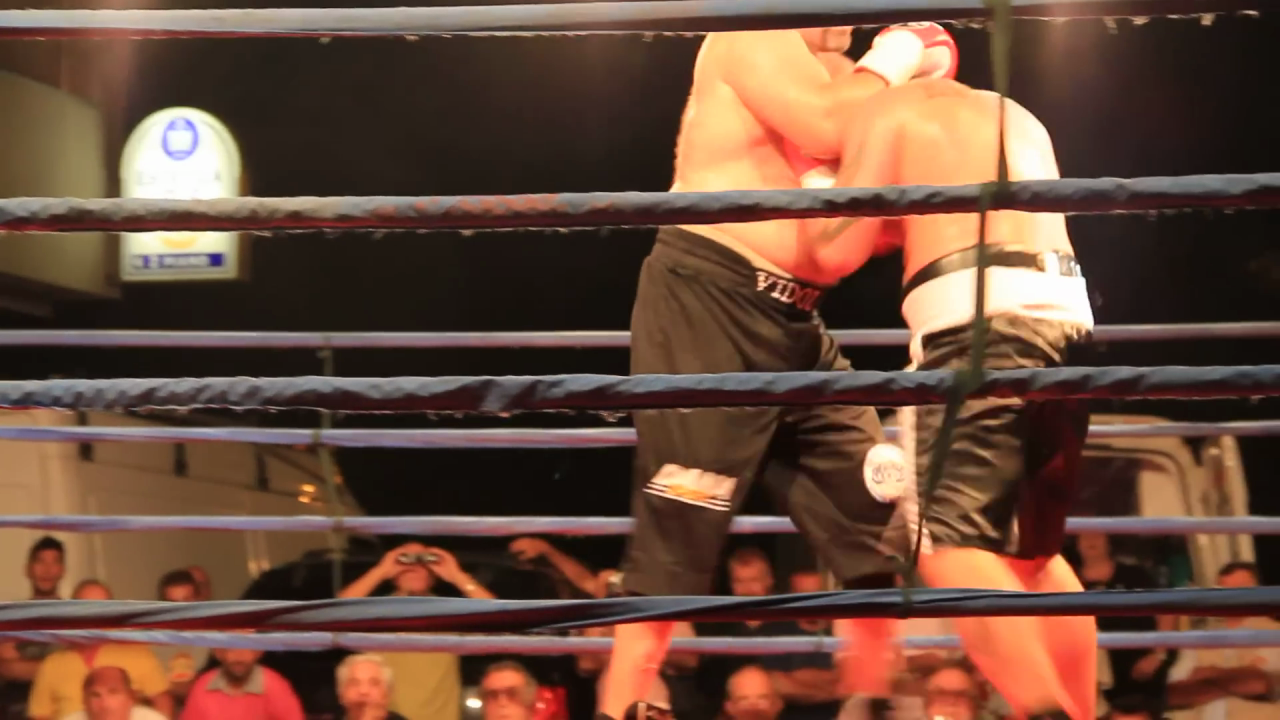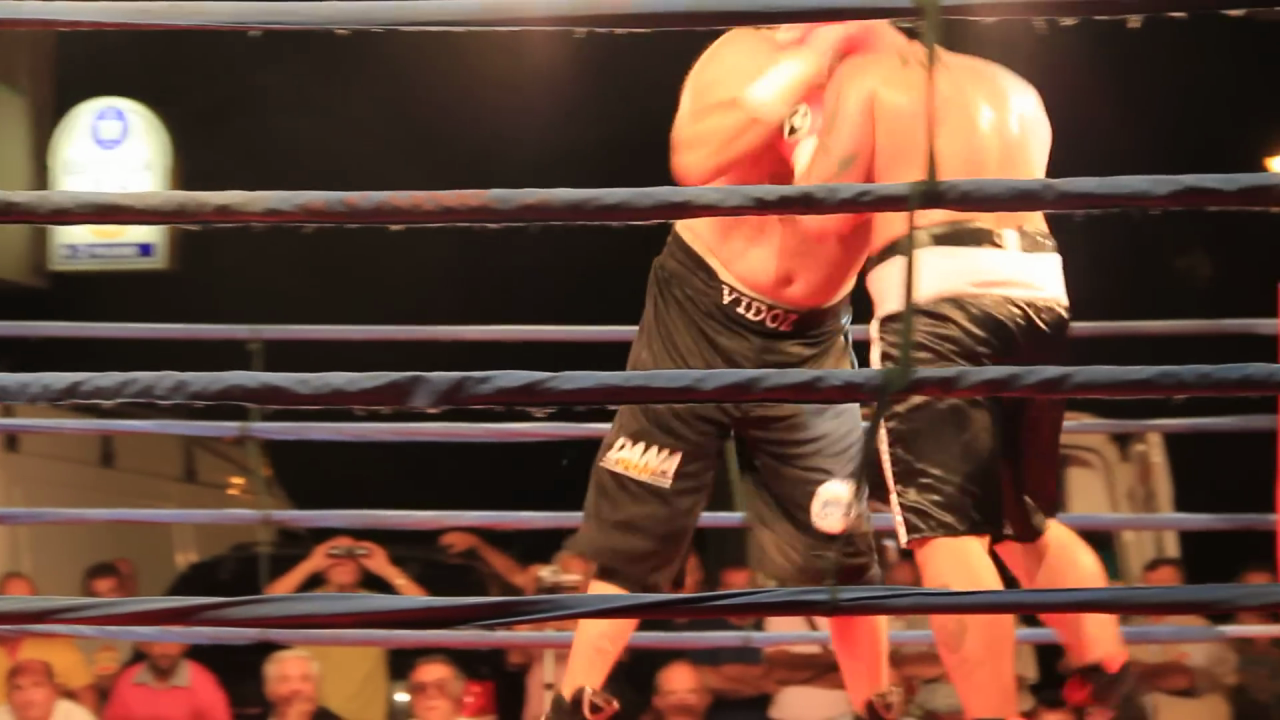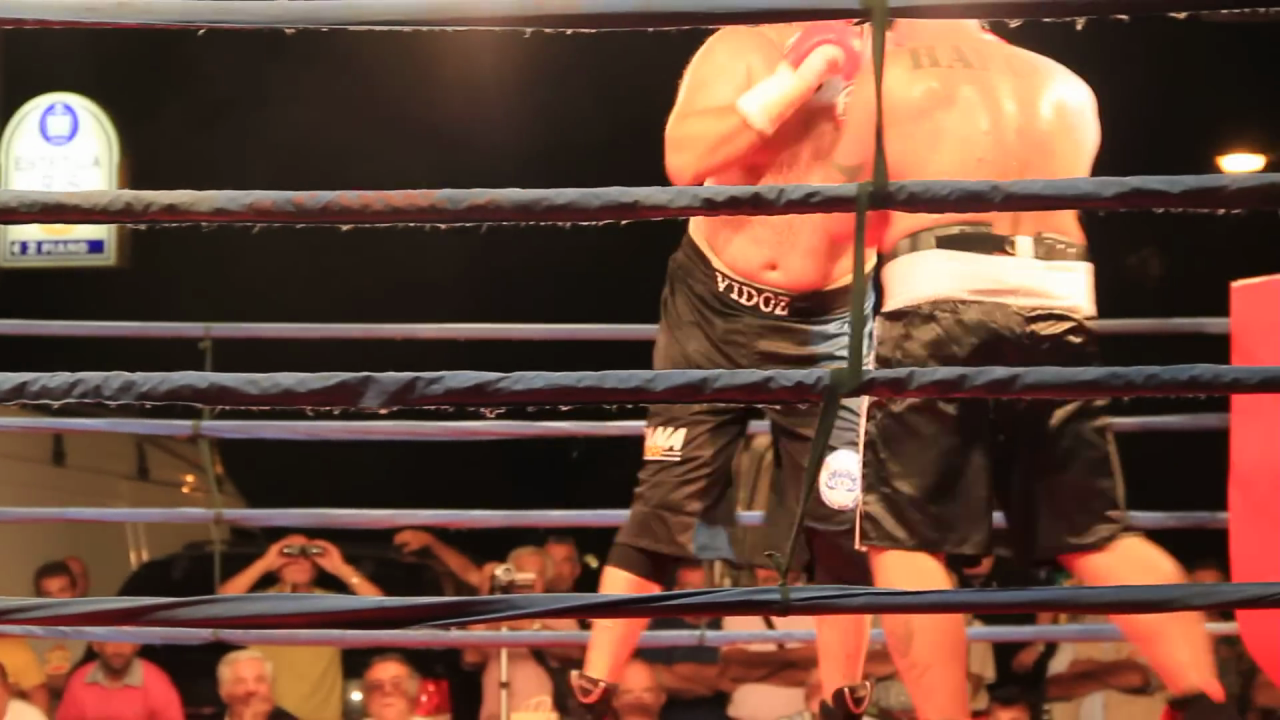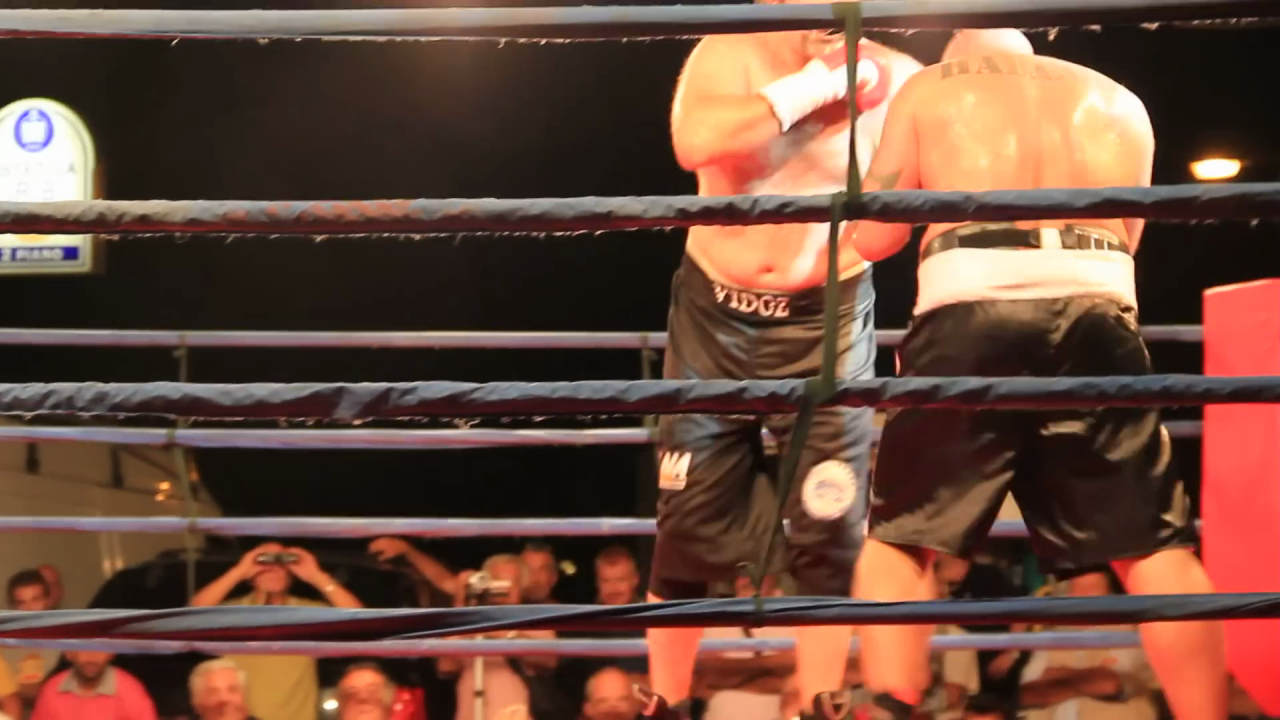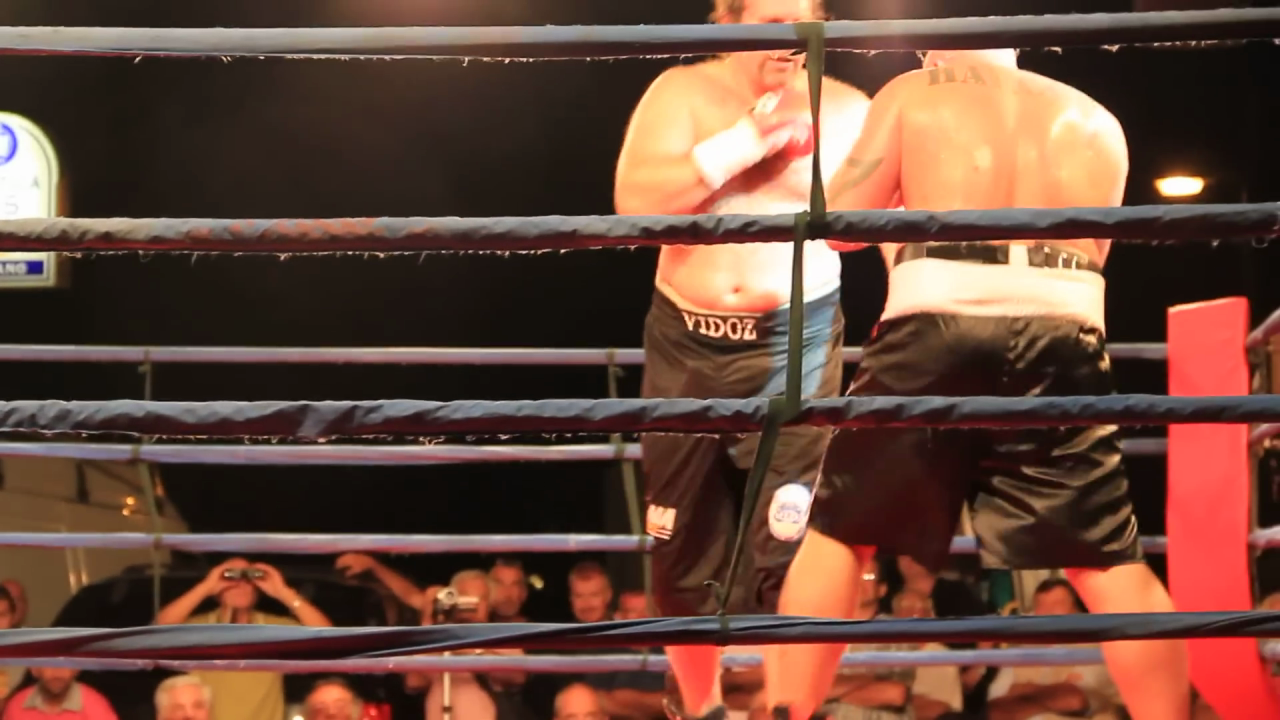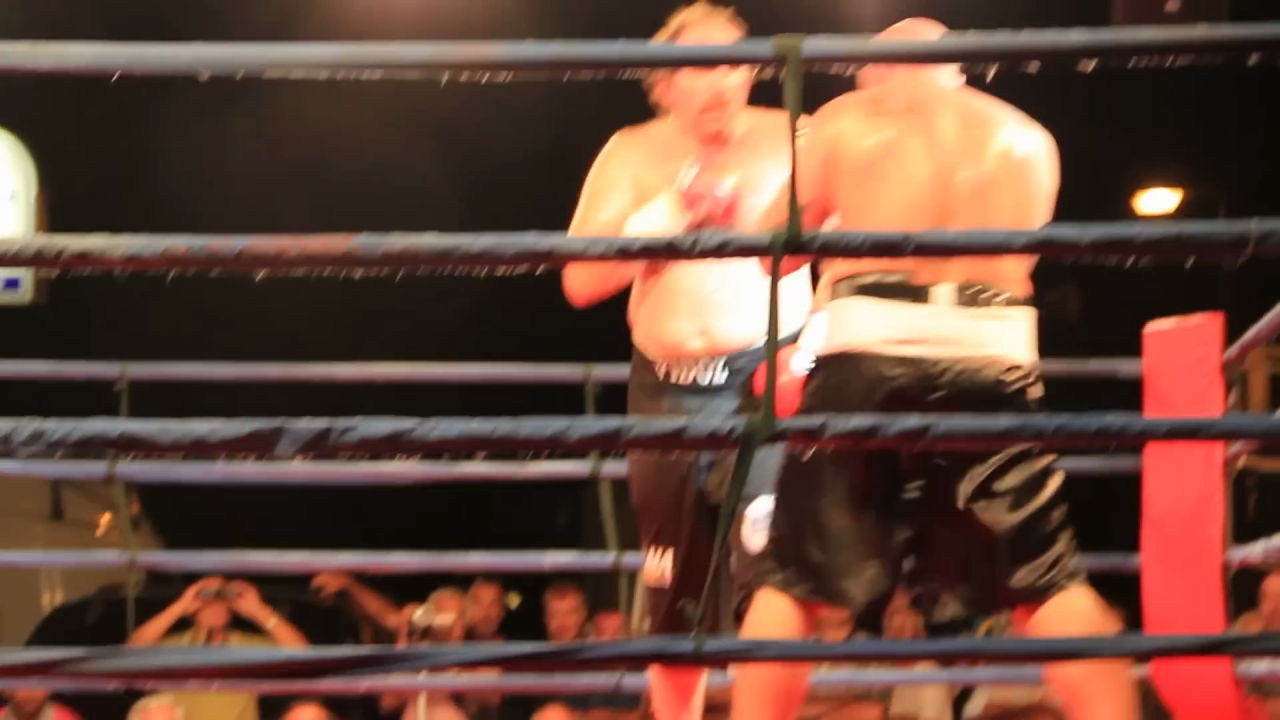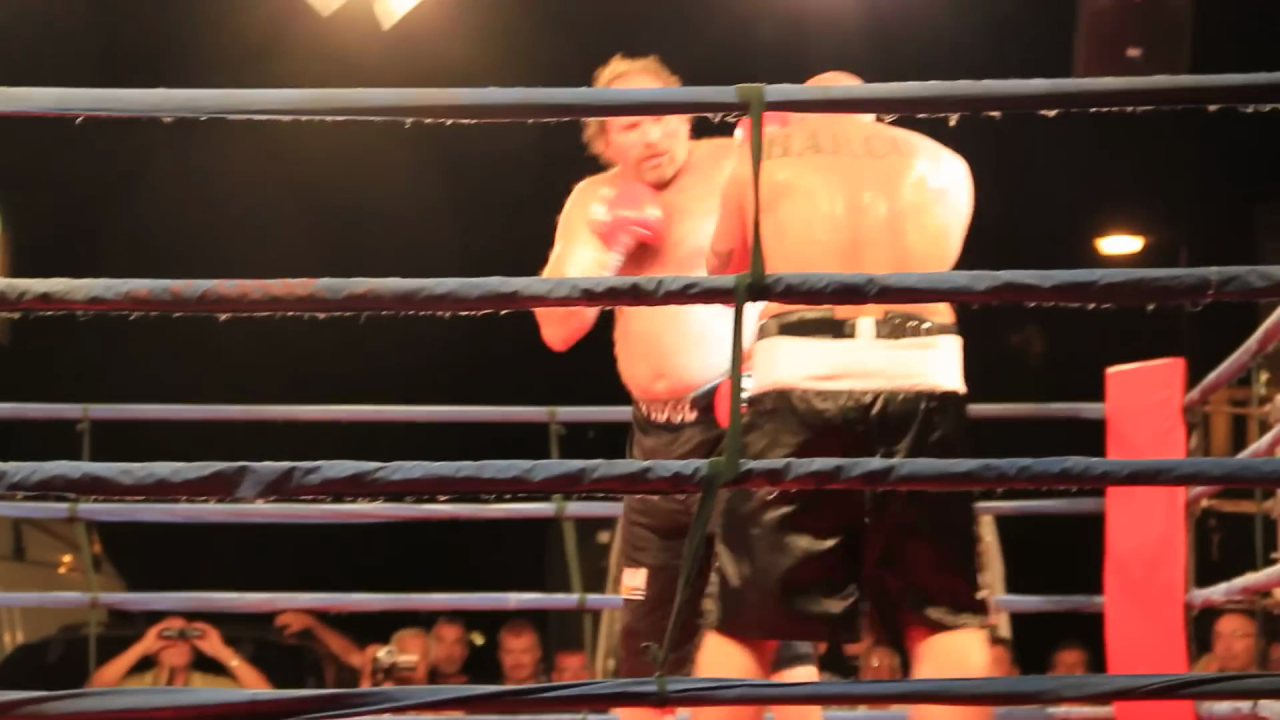
dt=0.2s
person 1, frame 1
left shoulder: (815, 69)
right shoulder: (751, 37)
right elbow: (830, 126)
right wrist: (894, 57)
left hip: (786, 319)
right hip: (708, 304)
left knee: (870, 507)
right knee: (679, 532)
person 1, frame 2
right shoulder: (749, 55)
right elbow: (694, 160)
right wrist: (803, 67)
left hip: (807, 337)
right hip: (702, 315)
left knee: (838, 534)
right knee: (639, 519)
person 1, frame 3
right shoulder: (739, 49)
right elbow: (684, 158)
right wrist: (794, 79)
left hip: (823, 323)
right hip: (711, 305)
left knee: (840, 517)
right knee: (665, 504)
person 1, frame 4
left shoulder: (894, 78)
right elbow: (697, 145)
right wrist: (814, 83)
left hip: (829, 322)
right hip: (714, 319)
left knee: (827, 525)
right knee: (689, 518)
person 1, frame 5
left shoulder: (844, 112)
right shoulder: (681, 91)
right elbow: (635, 199)
right wrist: (750, 140)
left hip: (794, 346)
right hip: (687, 347)
left knee: (788, 548)
right knee: (680, 551)
person 1, frame 6
left shoulder: (790, 143)
right shoulder: (629, 153)
right elbow: (580, 280)
right wrist: (671, 211)
left hip: (762, 386)
right hip: (667, 393)
right knee: (672, 593)
person 1, frame 7
left shoulder: (742, 169)
right shoulder: (594, 201)
right elbow: (557, 329)
right wrist: (604, 245)
right hip: (662, 431)
right knee: (646, 623)
person 2, frame 1
left shoulder: (887, 112)
right shoulder: (1010, 118)
left elbow: (835, 251)
left hip: (976, 329)
right hip: (1060, 324)
left knee: (956, 545)
right knee: (1033, 553)
person 2, frame 2
left shoulder: (863, 79)
right shoulder: (1015, 91)
left elbow: (819, 218)
left wrist: (815, 130)
left hip: (937, 306)
right hip: (1036, 302)
left knee: (947, 534)
right knee: (1025, 520)
person 2, frame 3
left shoulder: (899, 68)
right shoulder: (1068, 90)
left hip: (943, 308)
right hip: (1056, 311)
left knee: (904, 543)
right knee: (1100, 537)
person 2, frame 4
left shoulder: (931, 91)
right shoulder: (1117, 102)
left elbow: (871, 237)
left hip: (971, 311)
right hip: (1093, 311)
left knee: (898, 536)
right knee: (1152, 546)
person 2, frame 5
left shoulder: (913, 93)
right shoulder: (1096, 123)
left elbow: (840, 223)
left hip: (937, 321)
right hip: (1059, 331)
left knee: (836, 534)
right knee: (1111, 562)
person 2, frame 6
left shoulder: (847, 119)
right shoulder: (1030, 140)
left hip: (865, 364)
right hip: (988, 370)
left knee: (792, 586)
right knee: (1049, 587)
person 2, frame 7
left shoulder: (767, 161)
right shoulder: (944, 168)
left elbow: (721, 268)
left hip: (797, 394)
right hip: (919, 395)
left knee: (744, 626)
right knee: (946, 618)
